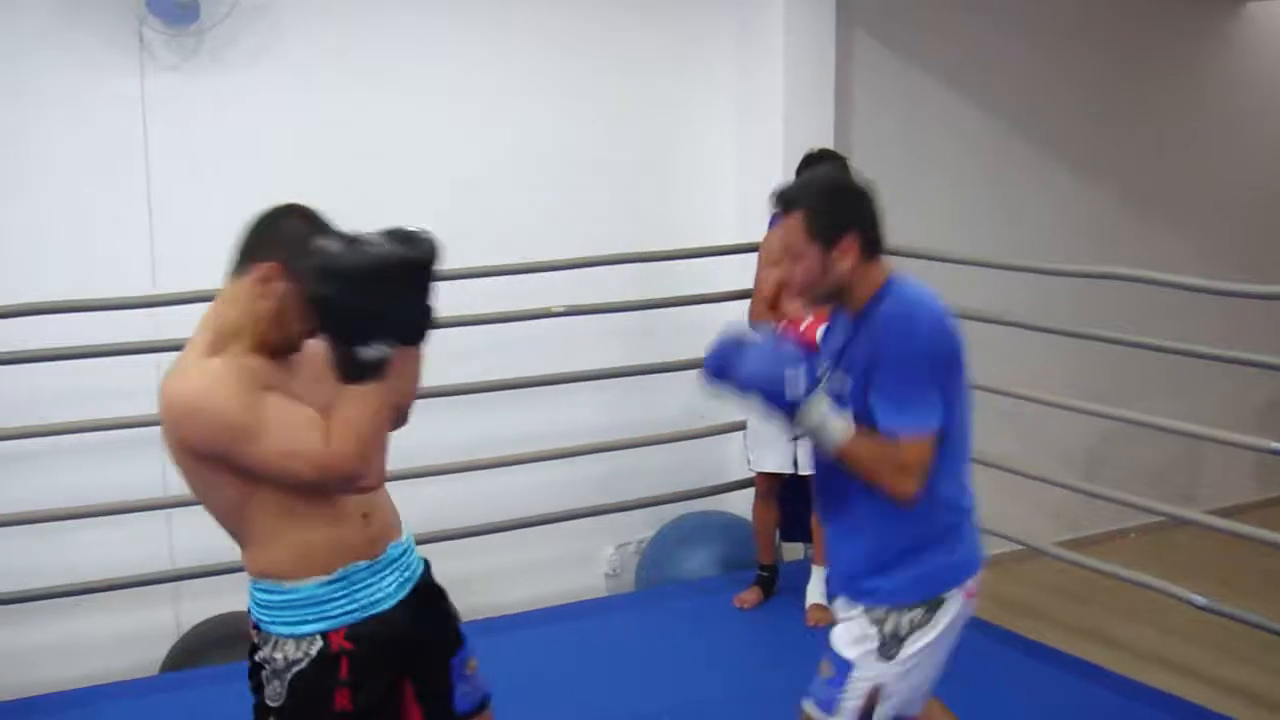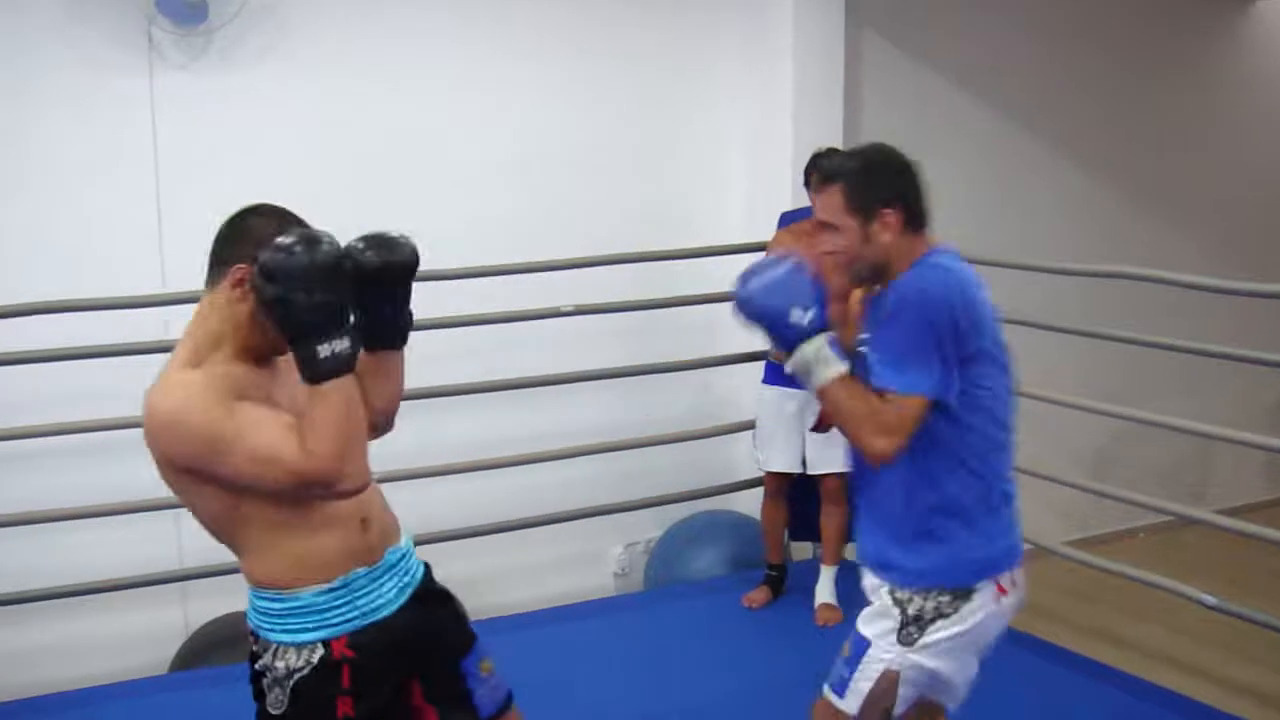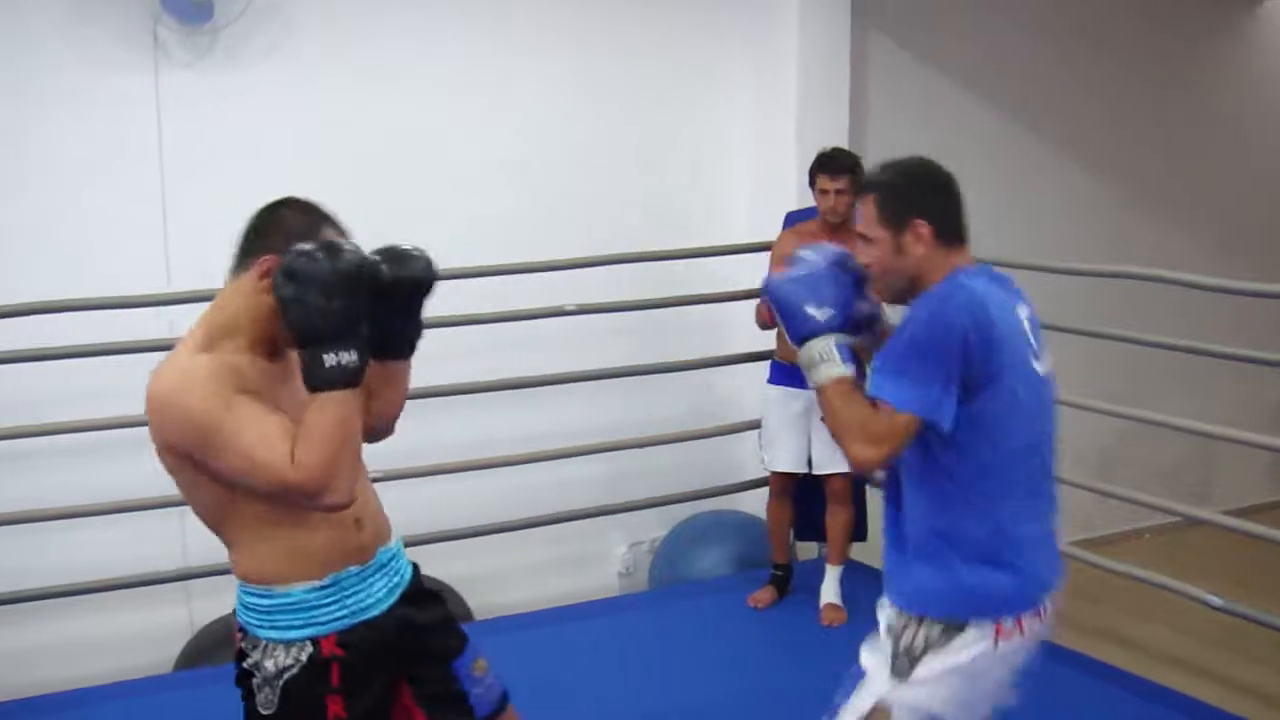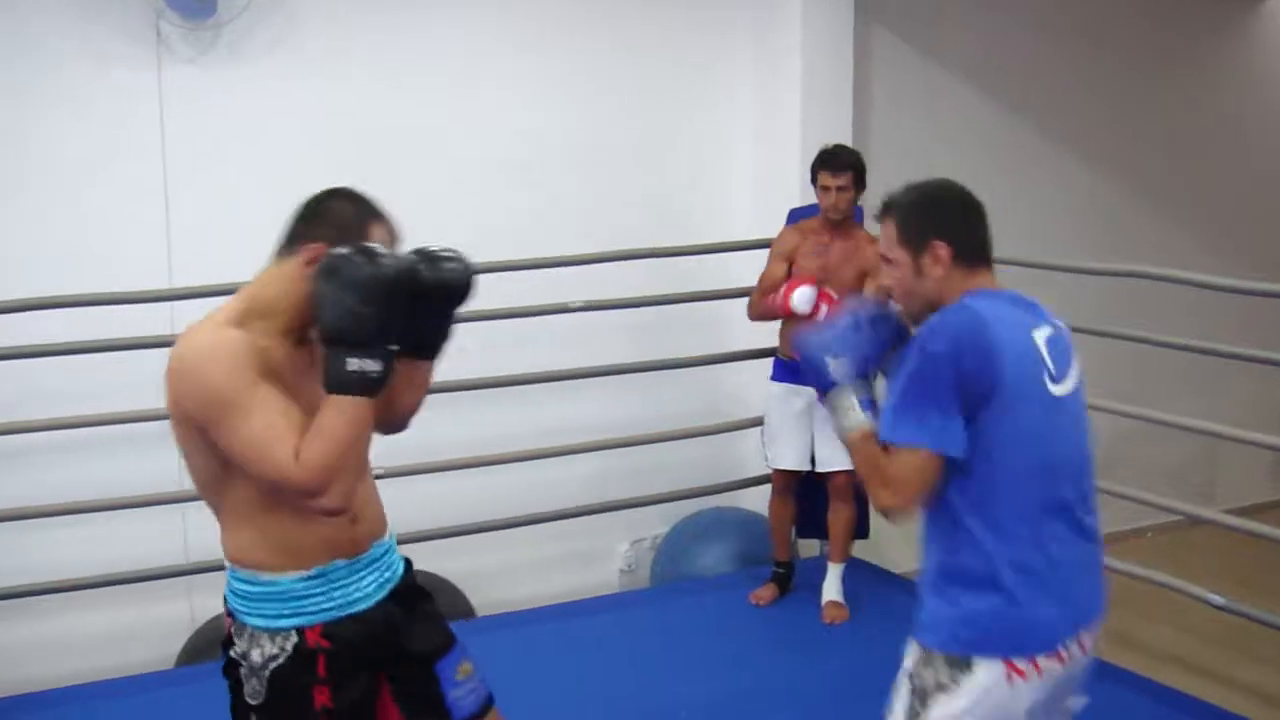
dt=0.1s
person 1, frame 1
left shoulder: (908, 327)
right shoulder: (849, 319)
left elbow: (904, 478)
right elbow: (854, 422)
left wrist: (808, 407)
right wrist: (797, 398)
left hip: (910, 592)
right hip: (896, 576)
person 1, frame 2
left shoulder: (925, 293)
right shoulder: (920, 285)
left elbow: (880, 436)
right elbow: (880, 401)
left wrist: (808, 344)
right wrist: (808, 338)
left hip: (941, 576)
right hip: (954, 564)
person 1, frame 3
left shoulder: (944, 313)
right shoulder: (997, 294)
left elbow: (865, 447)
left wrist: (820, 341)
right wrist: (853, 331)
left hip: (959, 607)
person 1, frame 4
left shoulder: (948, 338)
right shoulder: (1035, 323)
left elbow: (895, 492)
left wrist: (845, 392)
right wrist: (892, 352)
left hip: (986, 640)
person 2, frame 1
left shoulder: (296, 339)
right shoulder: (199, 390)
left elbow: (388, 413)
right elbow: (354, 470)
left wrist: (399, 314)
right wrist: (359, 331)
left hip: (404, 587)
right hip: (315, 625)
person 2, frame 2
left shoulder: (287, 341)
right shoulder: (184, 401)
left elbow: (374, 419)
right elbow: (338, 475)
left wrist: (384, 320)
right wrist: (325, 340)
left hip: (405, 591)
right hip: (314, 633)
person 2, frame 3
left shoulder: (297, 338)
right shoulder: (188, 384)
left elbow: (373, 424)
right elbow: (323, 488)
left wrist: (396, 327)
right wrist: (333, 349)
left hip: (393, 590)
right hip: (301, 630)
person 2, frame 4
left shoulder: (321, 329)
right shoulder: (212, 355)
left elbow: (390, 416)
right elbow: (324, 489)
left wrist: (425, 327)
right wrist: (357, 352)
left hip: (385, 586)
right hip: (293, 620)
person 3, frame 1
right shoulder: (777, 241)
right elbow: (758, 312)
right wrist: (789, 331)
right knee: (767, 483)
left ankle: (817, 587)
right ankle: (765, 575)
person 3, frame 2
right shoulder: (785, 239)
left elbow: (857, 323)
right hip: (781, 377)
left knee: (833, 485)
right knee: (776, 481)
left ankle: (826, 587)
right ankle: (774, 574)
person 3, frame 3
right shoulder: (791, 241)
right elbow: (764, 312)
right hip: (786, 379)
left knee: (839, 485)
right knee: (781, 482)
left ankle: (831, 587)
right ankle: (780, 575)
person 3, frame 4
left shoulder: (871, 251)
right shoulder: (792, 238)
right elbow: (756, 308)
right wrist: (784, 303)
right hip: (789, 376)
left knee: (841, 483)
right knee: (783, 479)
left ankle: (833, 584)
right ankle: (781, 572)
